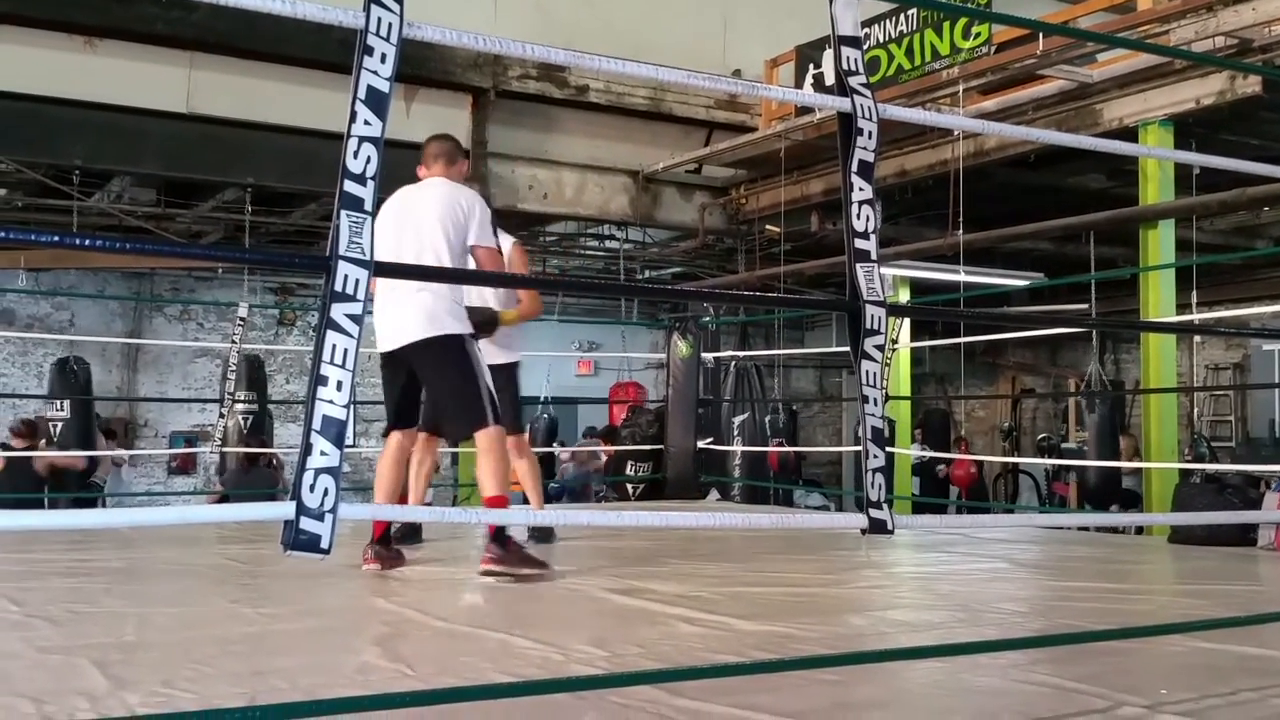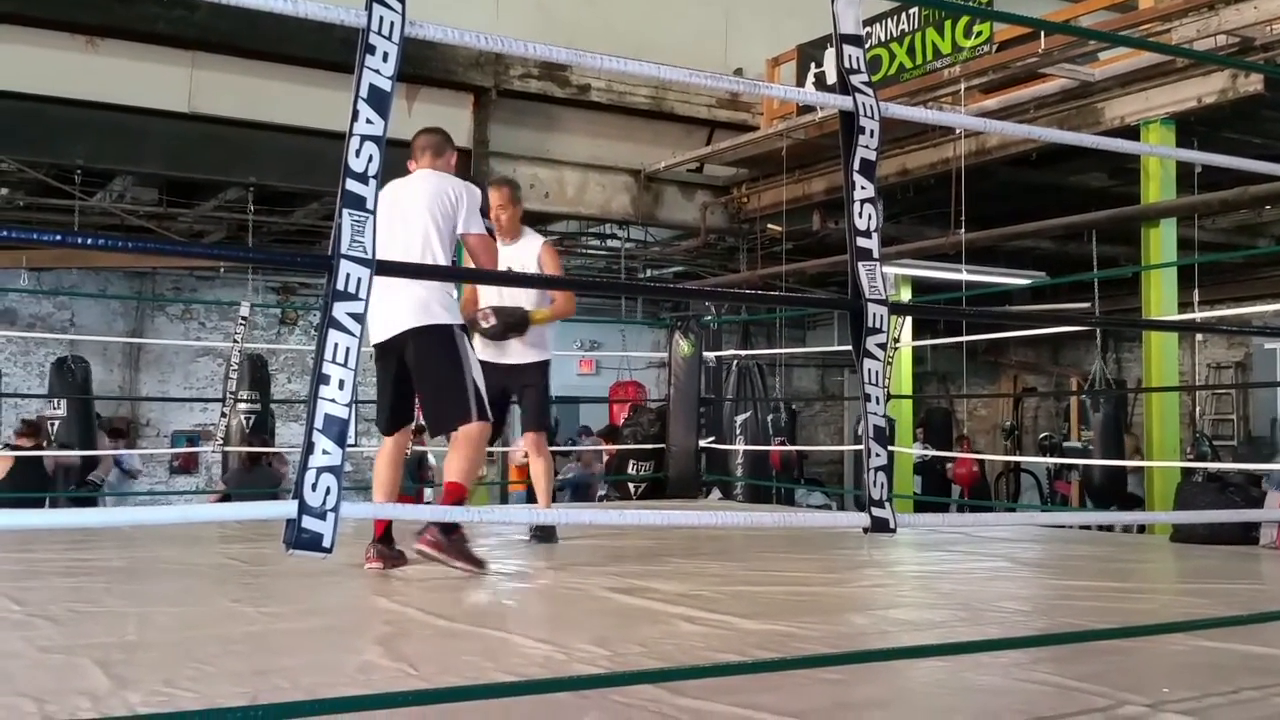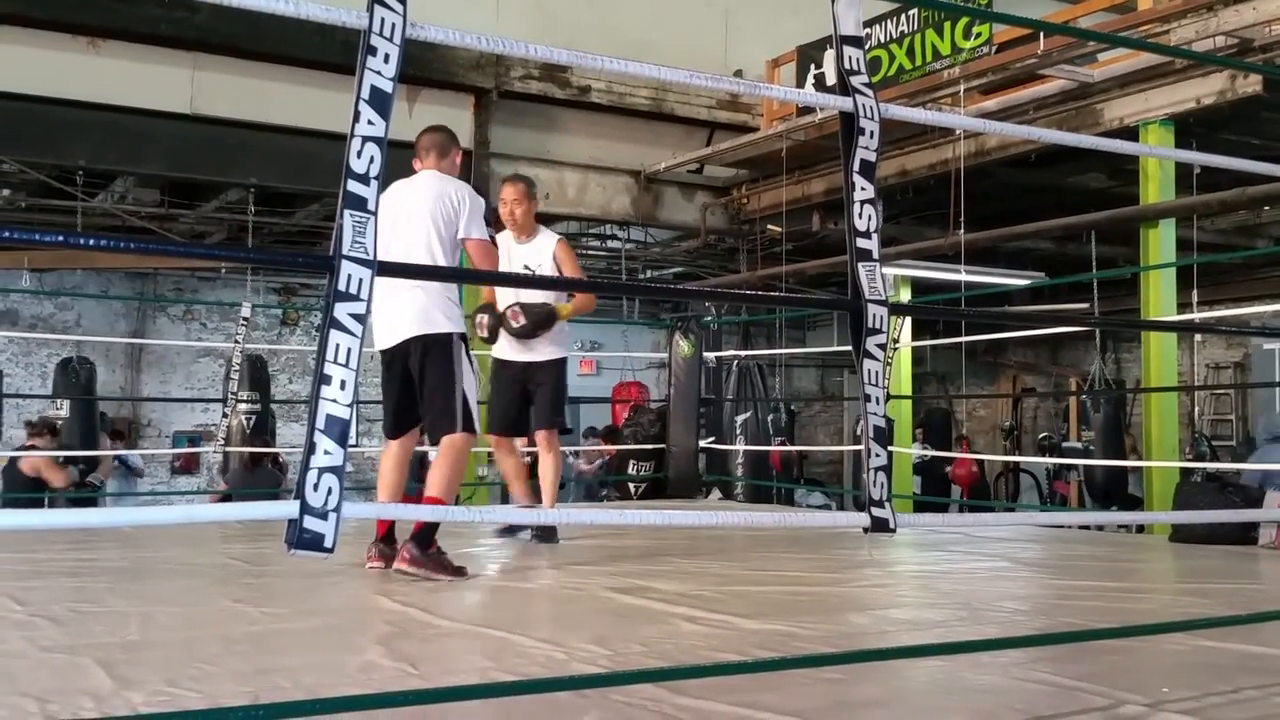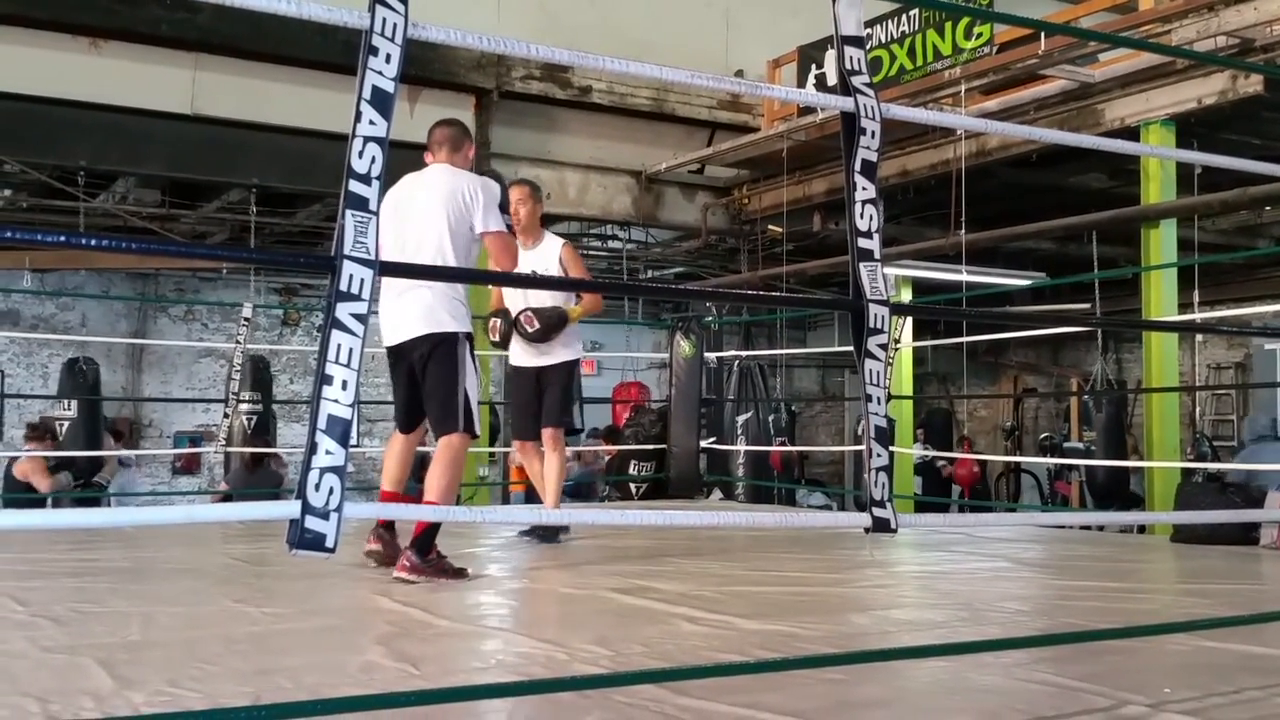
dt=0.2s
person 1, frame 1
left shoulder: (393, 202)
right shoulder: (467, 200)
left elbow: (371, 276)
right elbow: (494, 272)
left hip: (391, 329)
right hip: (439, 325)
left knee: (400, 433)
right knee: (489, 430)
left ankle: (380, 542)
right ankle: (497, 542)
person 1, frame 2
left shoulder: (385, 194)
right shoulder: (457, 188)
right elbow: (487, 261)
right wrist: (481, 229)
left hip: (384, 322)
right hip: (431, 316)
left knee: (394, 432)
right knee: (473, 423)
left ankle: (382, 542)
right ankle: (442, 528)
person 1, frame 3
left shoulder: (388, 195)
right shoulder: (459, 192)
right elbow: (486, 265)
right wrist: (485, 233)
left hip: (389, 325)
right hip: (435, 323)
left knee: (400, 435)
right knee: (457, 434)
left ankle: (382, 542)
right ankle: (419, 546)
person 1, frame 4
left shoulder: (398, 189)
right shoulder: (474, 185)
left elbow: (378, 258)
right elbow: (505, 260)
right wrist: (499, 223)
left hip: (396, 322)
right hip: (441, 320)
left knee: (408, 425)
right knee: (455, 434)
left ankle: (383, 530)
right ankle: (419, 552)
person 2, frame 1
left shoulder: (508, 248)
left elbow: (533, 304)
left hip: (498, 360)
left knee: (514, 441)
right knee: (425, 437)
right ankle: (412, 520)
person 2, frame 2
left shoulder: (540, 248)
left elbow: (567, 303)
right elbow: (469, 299)
left wrist: (527, 318)
right wrist: (465, 319)
left hip: (531, 359)
right hip: (488, 358)
left knee: (534, 439)
left ankle: (544, 519)
person 2, frame 3
left shoulder: (554, 246)
right shoulder: (495, 245)
left elbow: (587, 299)
left wrist: (552, 314)
right wrist: (486, 314)
left hip: (548, 356)
right hip: (506, 357)
left knee: (545, 435)
right knee: (499, 438)
right ankle: (526, 506)
person 2, frame 4
left shoulder: (560, 249)
left elbow: (594, 300)
right elbow: (497, 304)
left wrist: (563, 316)
left hip: (560, 358)
right hip: (521, 361)
left knee: (551, 434)
right knee: (523, 443)
right ankle: (551, 515)
